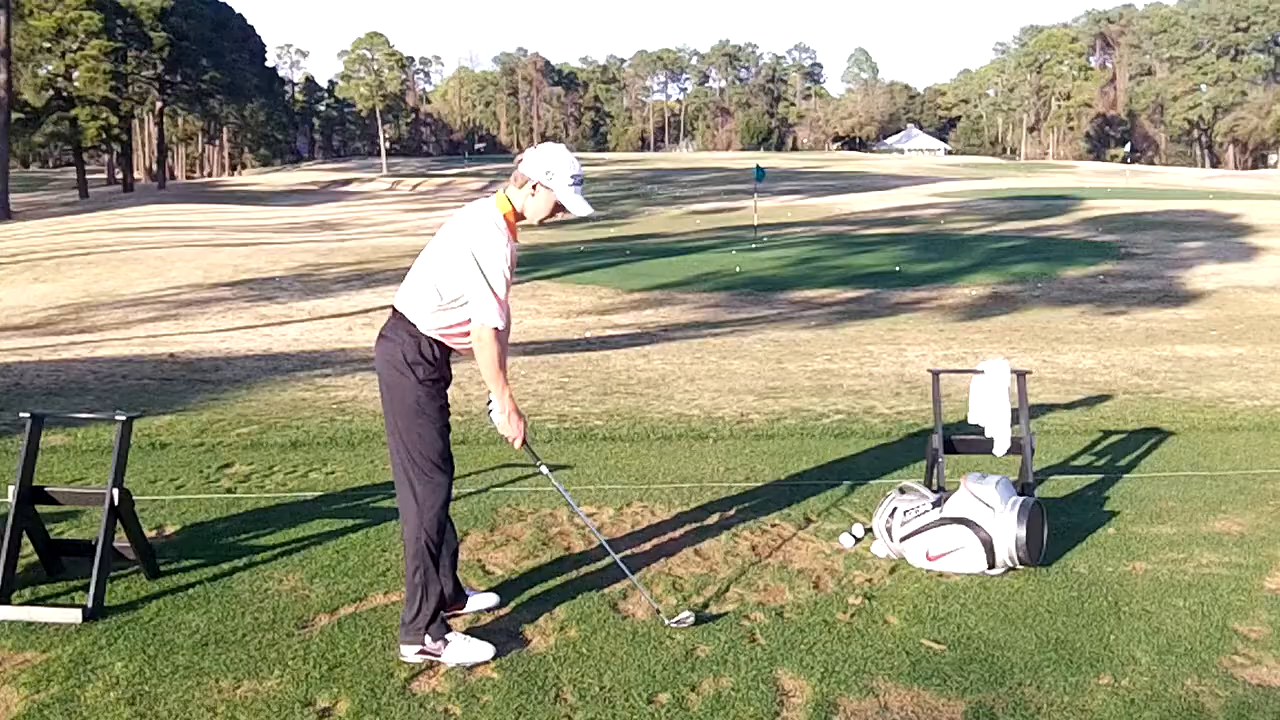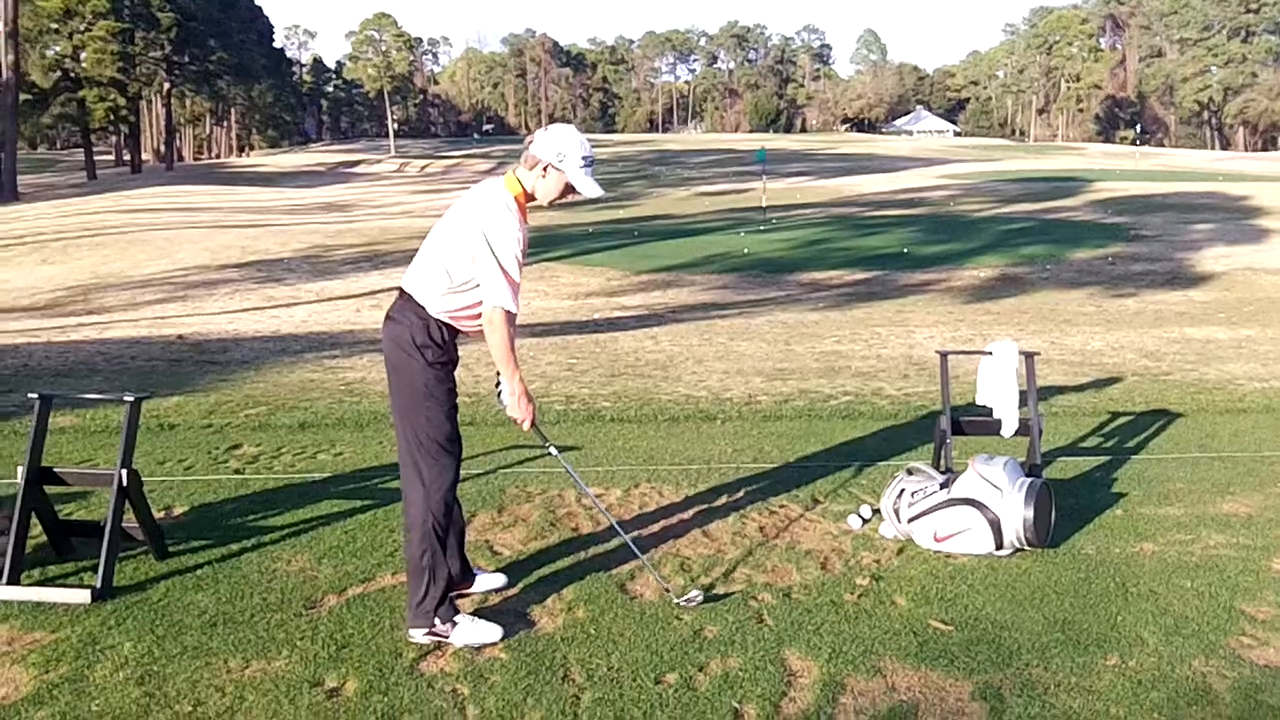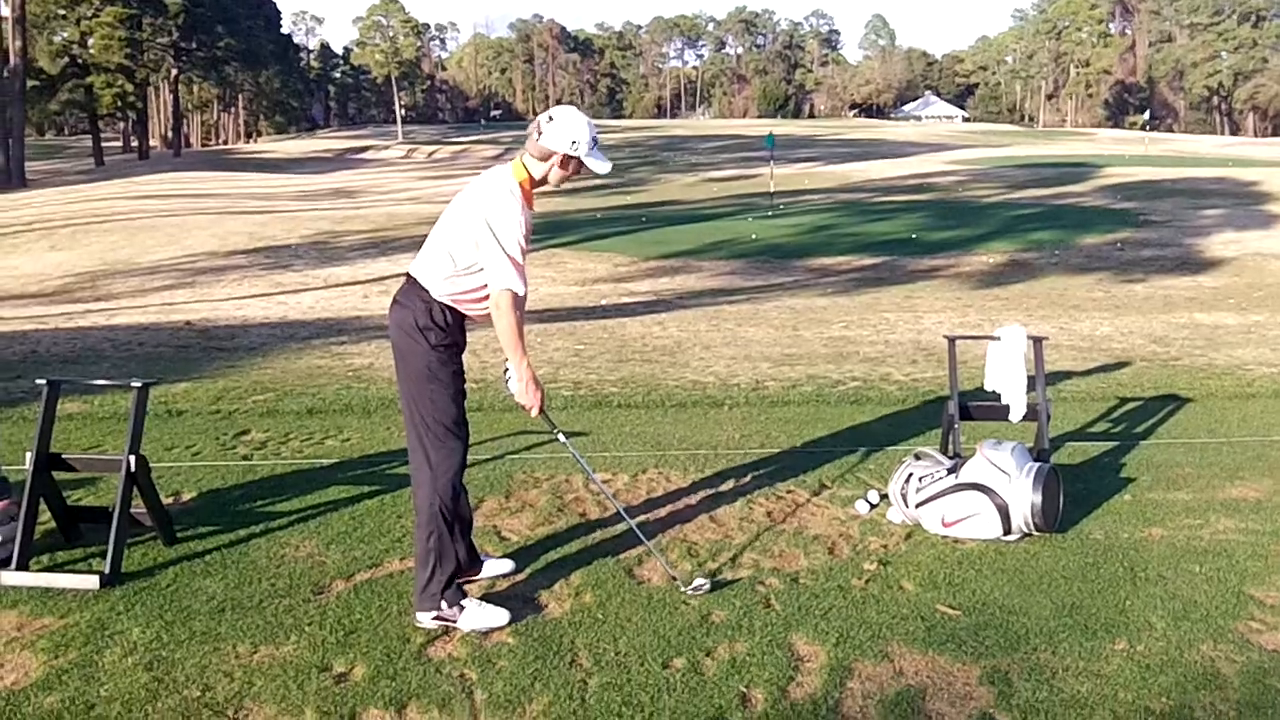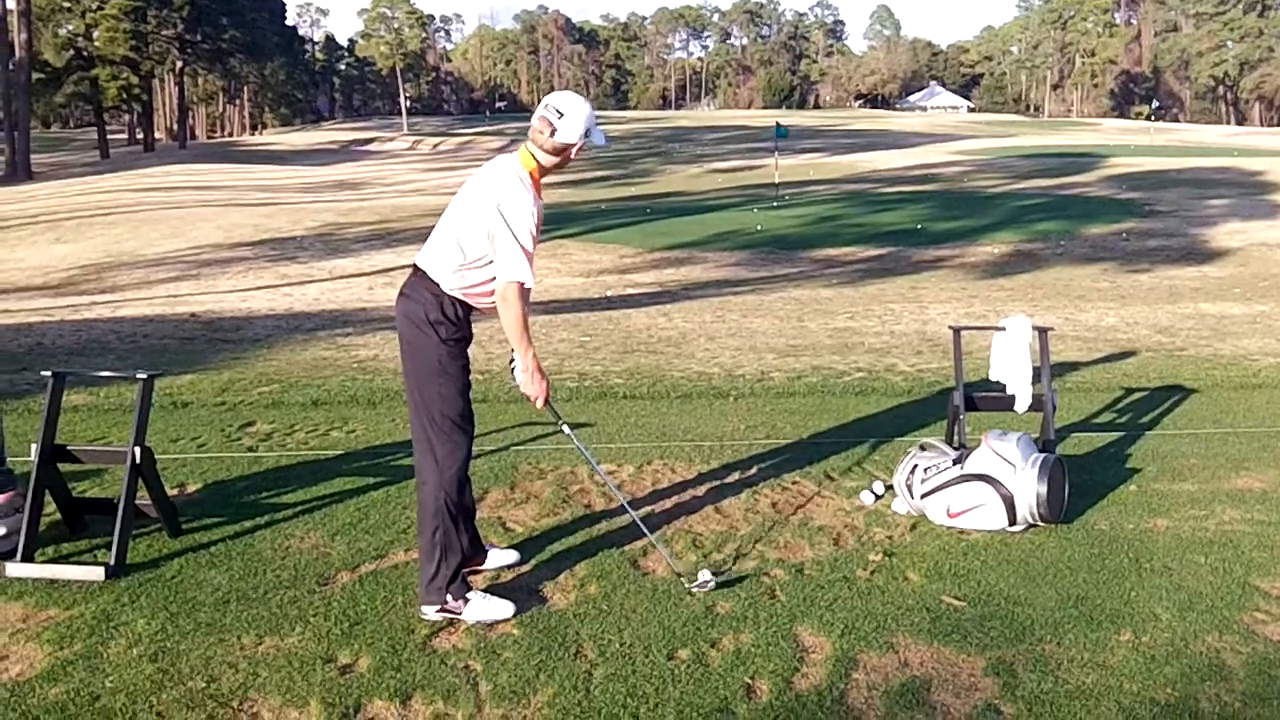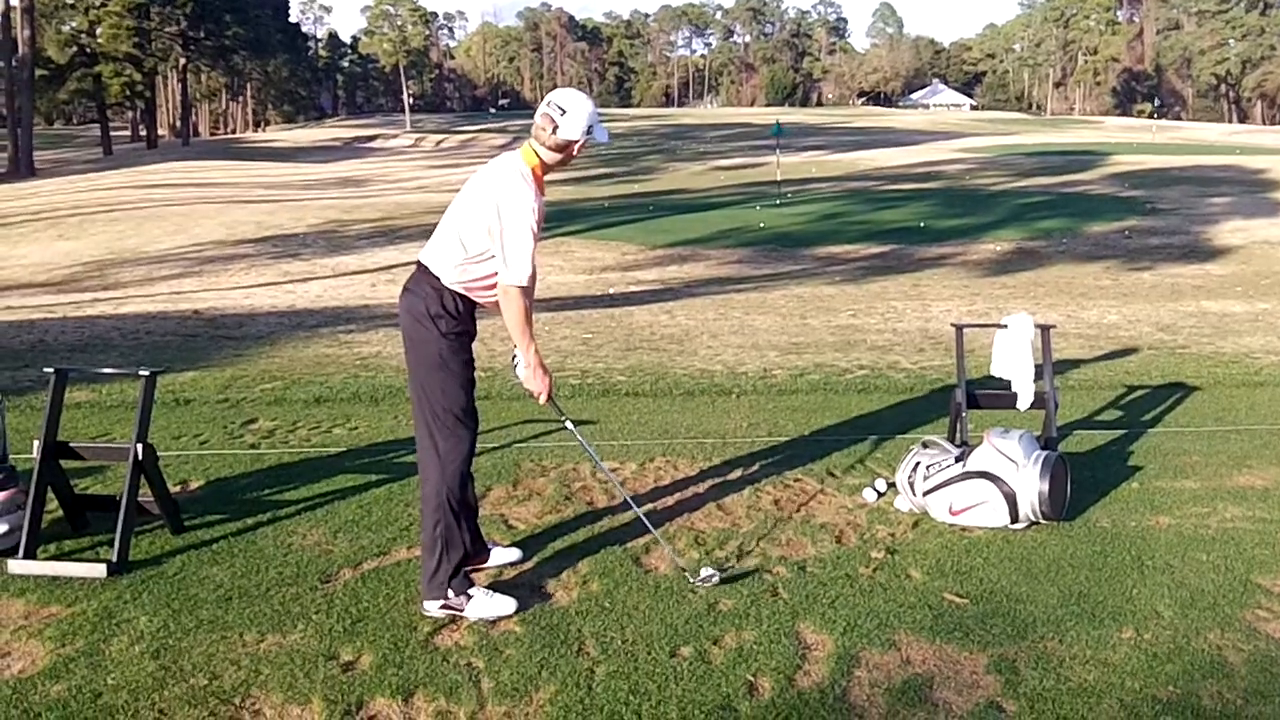
dt=0.3s
person 1, frame 1
left shoulder: (488, 216)
right shoulder: (493, 236)
left elbow: (495, 320)
right elbow: (484, 331)
left wrist: (501, 392)
right wrist: (506, 404)
left hip: (416, 349)
right hip: (413, 354)
left knee: (434, 479)
right knee: (426, 487)
left ankle: (445, 590)
right ankle: (423, 631)
person 1, frame 2
left shoulder: (495, 193)
right shoulder: (503, 217)
left elbow: (496, 304)
right elbow: (497, 314)
left wrist: (508, 375)
right wrist: (516, 387)
left hip: (421, 330)
right hip: (421, 336)
left knee: (440, 462)
right knee: (433, 470)
left ankle: (452, 571)
right ankle: (431, 614)
person 1, frame 3
left shoulder: (505, 183)
right shoulder: (507, 203)
left elbow: (506, 289)
right elbow: (503, 299)
left wrist: (518, 361)
right wrist: (524, 373)
left hip: (432, 316)
right hip: (427, 321)
left knee: (449, 446)
right knee: (440, 454)
left ankle: (459, 557)
right ankle: (438, 598)
person 1, frame 4
left shoulder: (509, 170)
right shoulder: (519, 194)
left elbow: (512, 280)
right elbow: (510, 291)
left wrist: (523, 353)
right wrist: (530, 365)
left hip: (435, 306)
right hip: (435, 313)
left knee: (455, 438)
right knee: (444, 447)
left ankle: (464, 547)
right ankle: (443, 590)
person 1, frame 5
left shoulder: (512, 168)
right shoulder: (521, 193)
left elbow: (515, 277)
right elbow: (512, 288)
left wrist: (526, 348)
right wrist: (533, 361)
left hip: (441, 302)
right hip: (438, 308)
left knee: (459, 433)
right knee: (448, 442)
left ankle: (467, 545)
right ankle: (445, 586)
